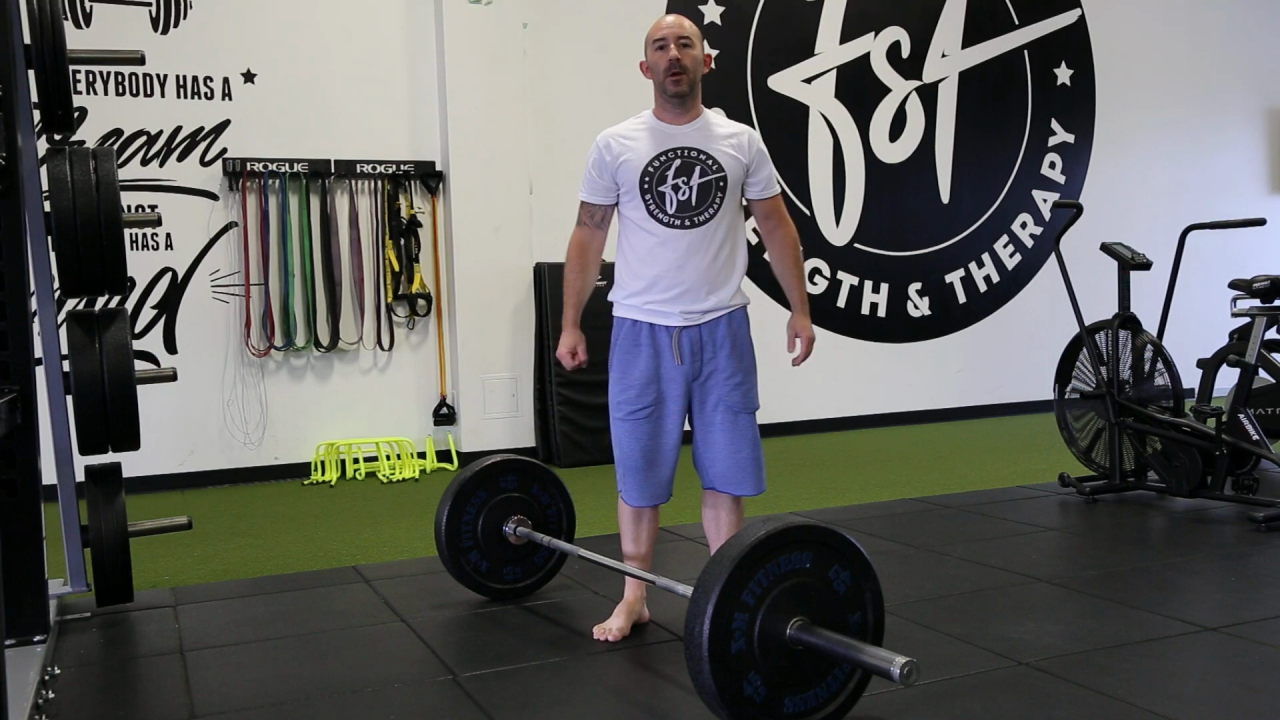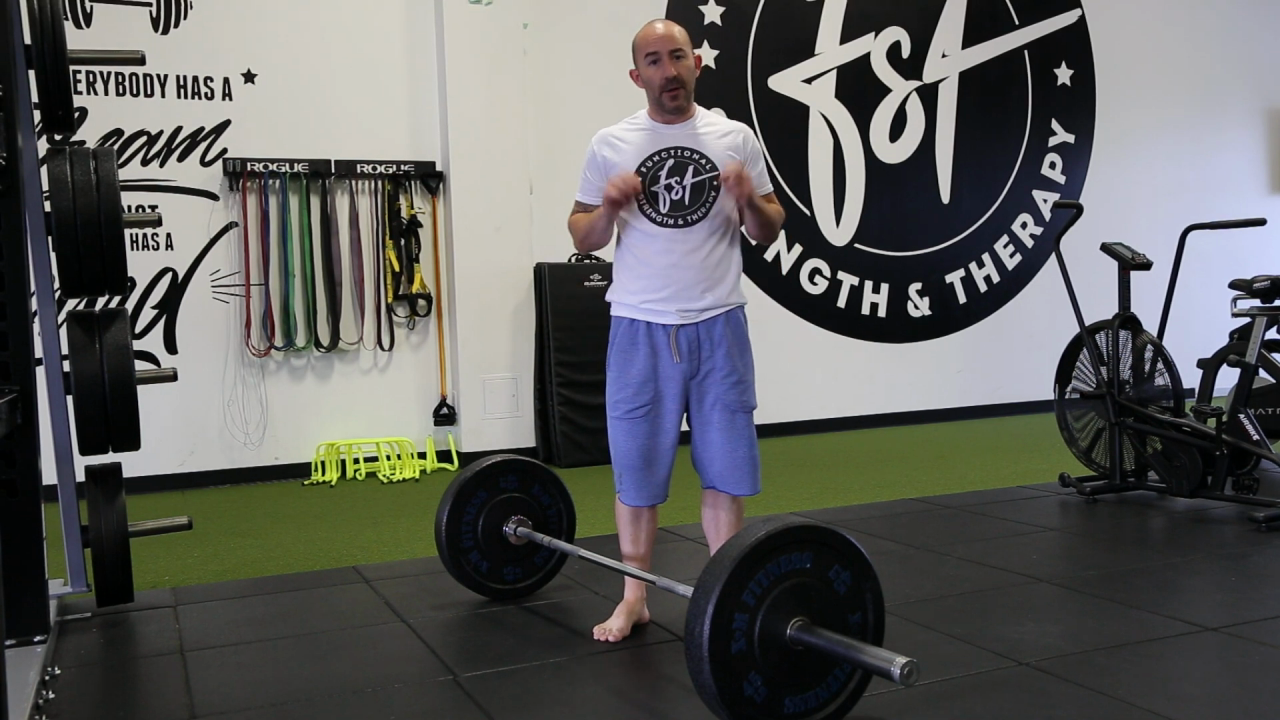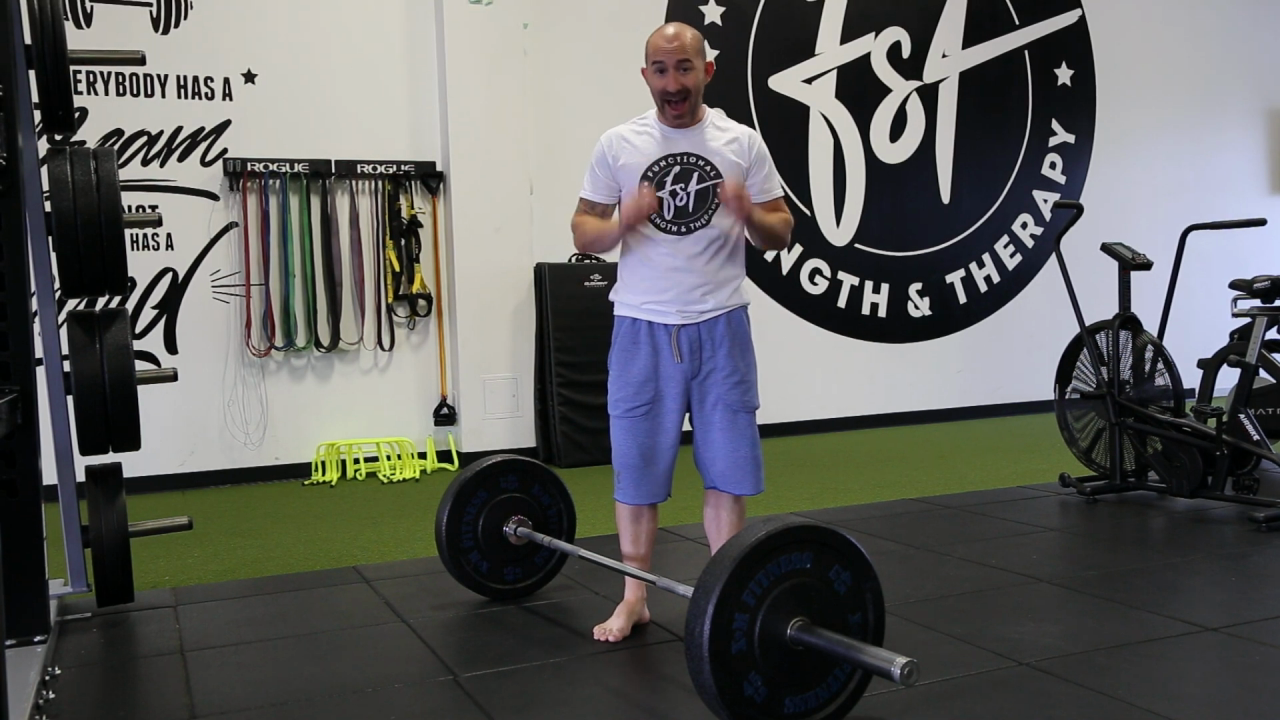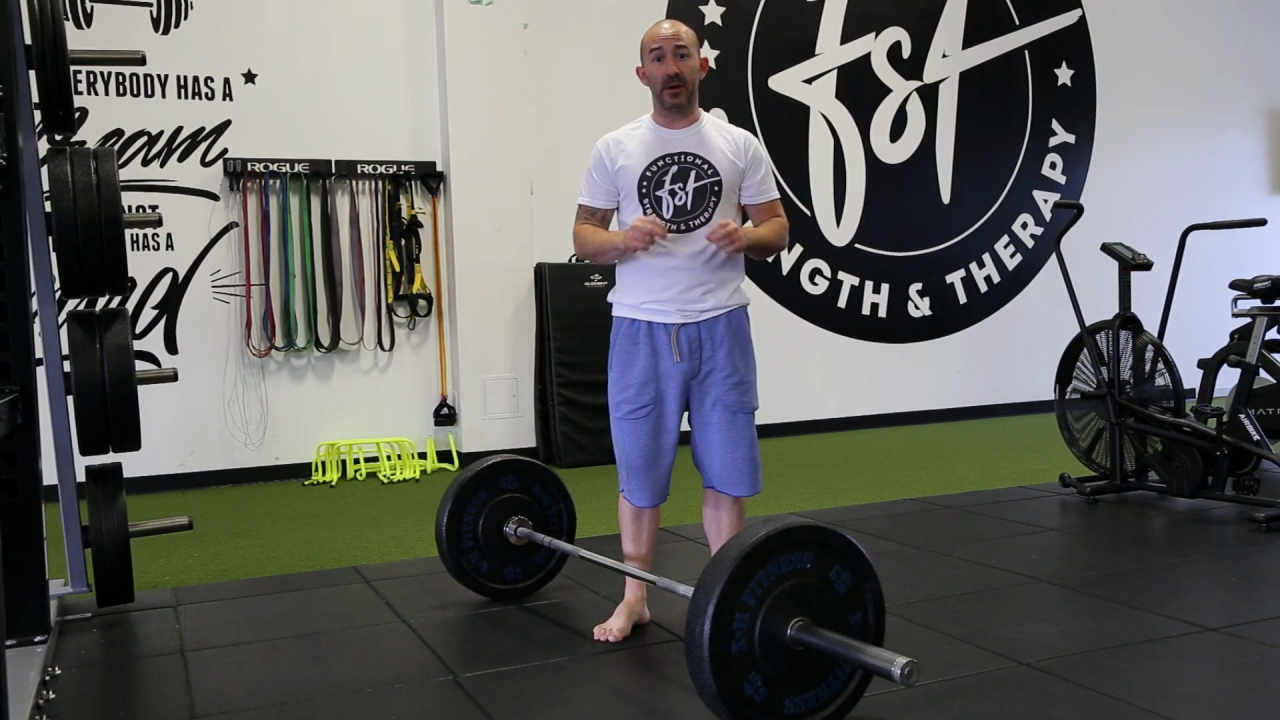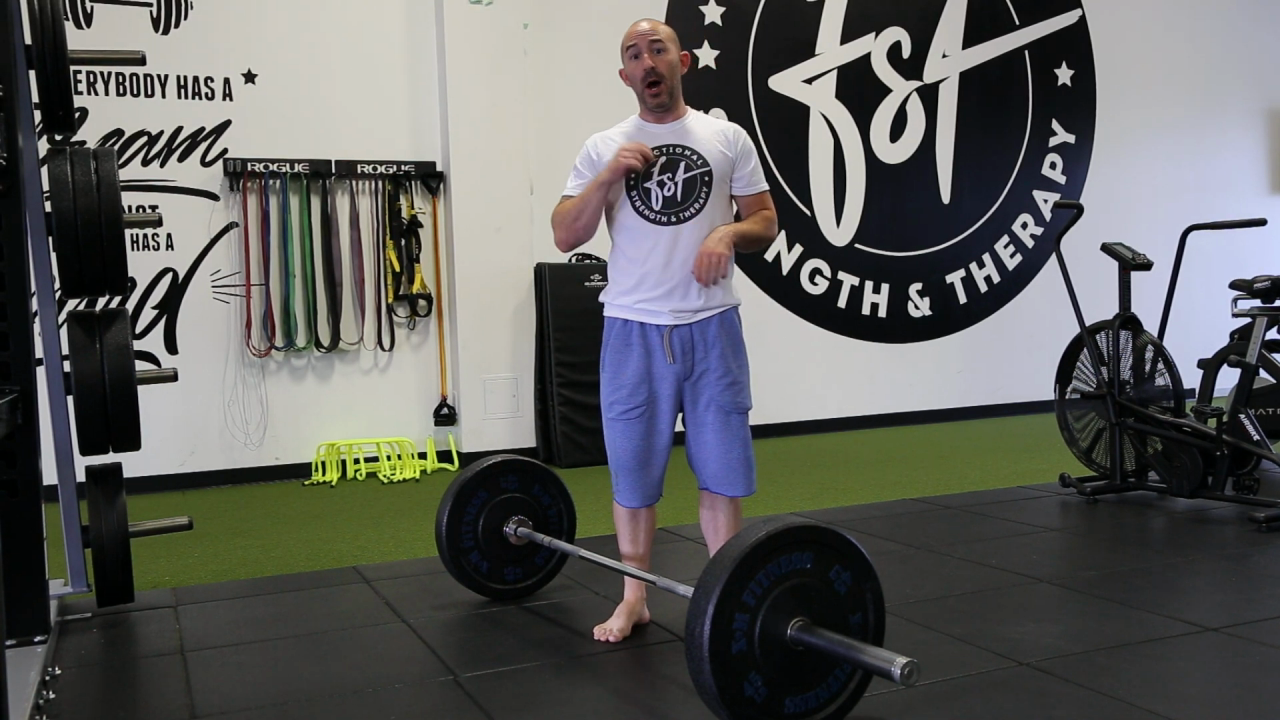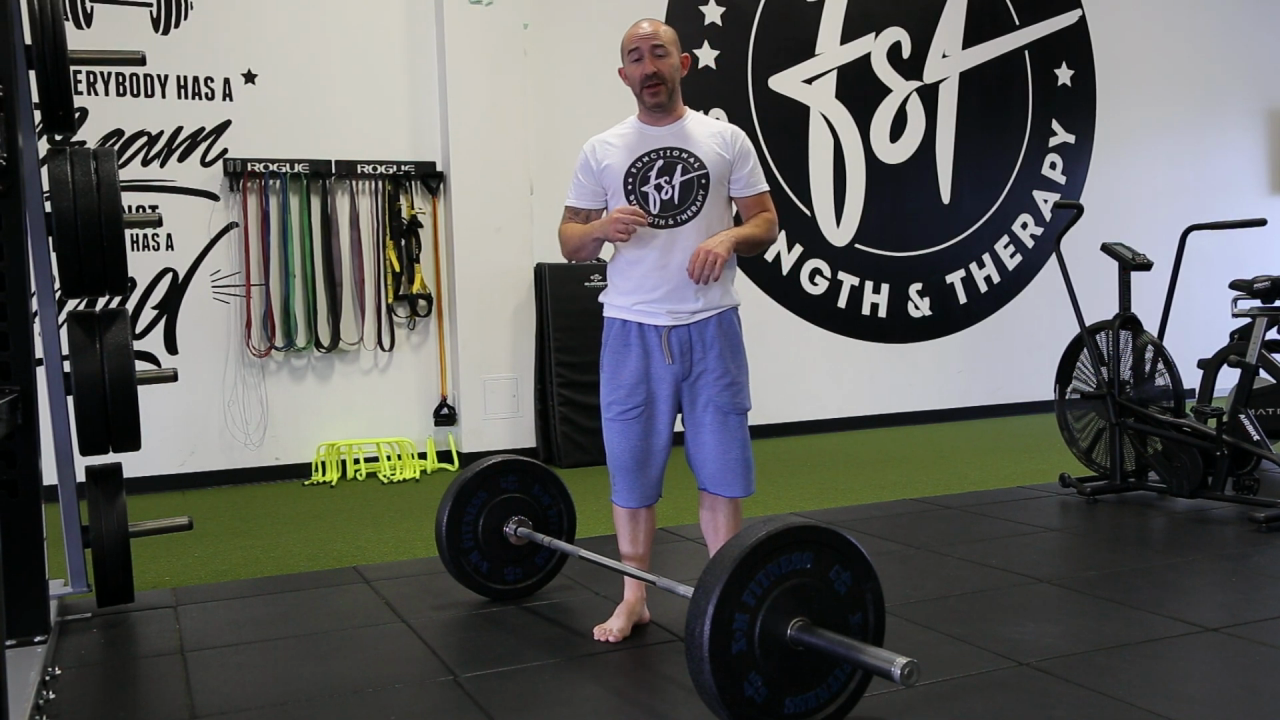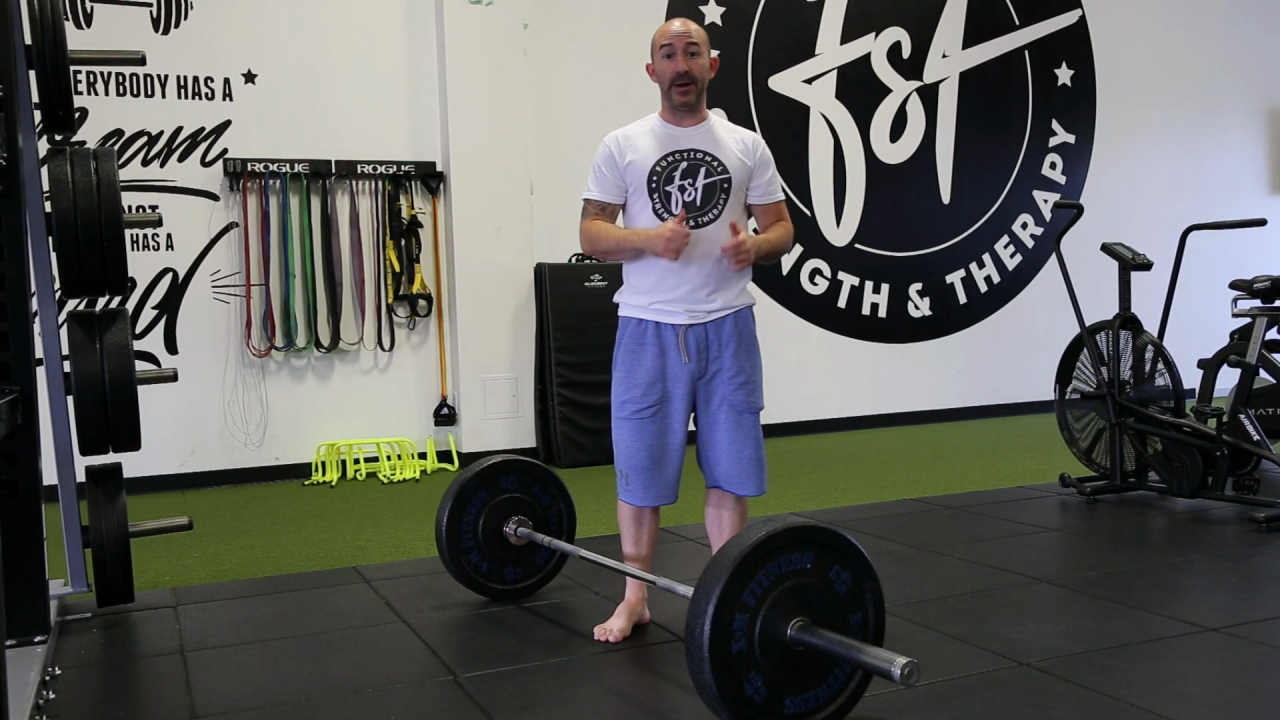
dt=0.7s
person 1, frame 1
left shoulder: (741, 142)
right shoulder: (615, 144)
left elbow: (776, 229)
right elbow: (588, 239)
left wrist: (800, 310)
right wrist: (570, 324)
left hip: (721, 327)
right hip: (643, 330)
left knee: (726, 468)
right knee: (639, 468)
right ankle: (634, 598)
person 1, frame 2
left shoulder: (735, 137)
right shoulder: (610, 143)
left elbow: (772, 225)
right elbow: (580, 230)
left wrist: (750, 200)
right wrist: (607, 208)
left hip: (718, 325)
right hip: (640, 328)
left knee: (724, 465)
right knee: (636, 464)
right ankle: (634, 597)
person 1, frame 3
left shoulder: (742, 142)
right shoulder: (618, 144)
left elbow: (782, 226)
right elbow: (582, 226)
left wrist: (751, 217)
right wrist: (620, 224)
left hip: (719, 325)
right hip: (643, 327)
left knee: (727, 465)
right knee: (636, 463)
right ankle: (634, 597)
person 1, frame 4
left shoulder: (739, 144)
right shoulder: (614, 149)
left elbow: (778, 230)
right elbow: (583, 237)
left wrist: (746, 237)
right wrist: (624, 240)
left hip: (720, 326)
right hip: (641, 329)
left knee: (726, 467)
right knee: (639, 467)
right ankle: (635, 597)
person 1, frame 5
left shoulder: (727, 138)
right shoulder: (603, 146)
left elbow: (766, 221)
right elbow: (565, 235)
left wrist: (727, 233)
right wrist: (608, 178)
left hip: (711, 324)
right hip: (635, 329)
left knee: (722, 465)
right knee: (633, 464)
right ankle: (634, 598)
person 1, frame 6
left shoulder: (726, 139)
right shoulder: (601, 151)
left elbow: (766, 222)
right elbow: (569, 243)
left wrist: (729, 239)
right wrist: (600, 229)
left hip: (711, 326)
right hip: (632, 330)
left knee: (721, 466)
right knee: (632, 466)
right ankle: (634, 597)
person 1, frame 7
left shoulder: (746, 145)
right shoulder: (622, 145)
left elbow: (782, 227)
right elbow: (591, 234)
left wrist: (755, 245)
right wrist: (648, 239)
left hip: (726, 326)
right hip: (648, 329)
left knee: (729, 467)
right knee: (640, 464)
right ankle: (635, 598)
